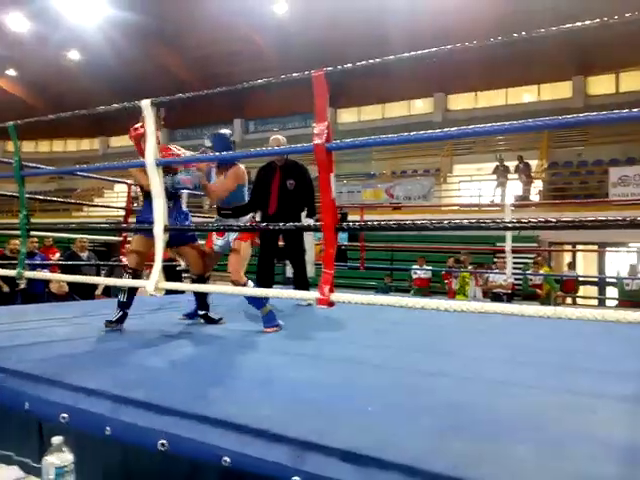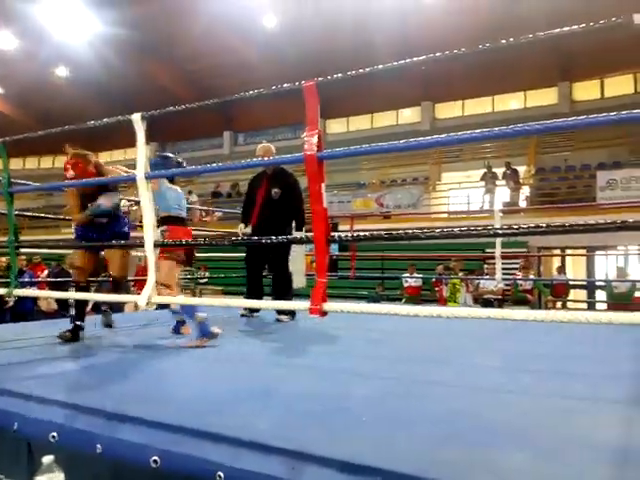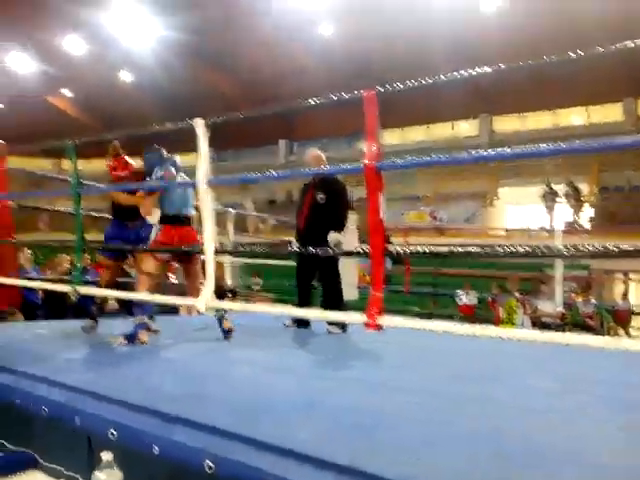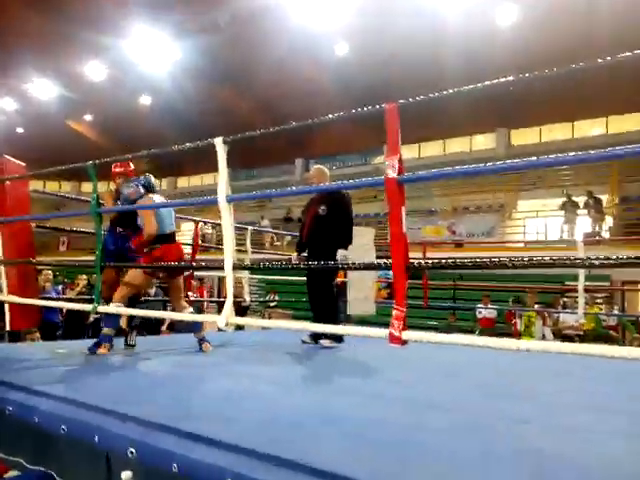
dt=0.4s
person 1, frame 1
left shoulder: (171, 153)
right shoulder: (136, 167)
right elbow: (150, 187)
right wrist: (177, 181)
left hip: (177, 219)
right hip: (150, 219)
left knee: (200, 265)
right knee: (134, 262)
left ankle: (202, 310)
right ankle: (122, 312)
person 1, frame 2
left shoulder: (106, 175)
right shoulder: (74, 190)
right elbow: (76, 219)
right wrist: (91, 212)
left hip: (115, 231)
right hip: (89, 232)
left knee: (119, 273)
right knee: (80, 275)
left ankle: (107, 308)
right ankle: (77, 325)
person 1, frame 3
left shoulder: (139, 176)
right shoulder: (114, 190)
right elbow: (132, 201)
left hip: (141, 232)
right hip: (119, 234)
right knee: (107, 278)
left ankle: (144, 318)
right ankle: (94, 318)
person 1, frame 4
left shoulder: (141, 195)
right shoulder: (111, 195)
right elbow: (112, 213)
right wrist: (124, 198)
right hip: (114, 243)
right knee: (108, 290)
person 2, frame 1
left shoulder: (237, 170)
right shoulder: (211, 167)
left elbow: (216, 195)
left wrist: (200, 178)
left hip: (240, 226)
right hip: (222, 225)
left knee: (236, 276)
left ankle: (270, 316)
person 2, frame 2
left shoulder: (155, 183)
right shoulder: (178, 191)
left hip: (171, 236)
right hip: (183, 235)
left knee: (166, 289)
right knee: (161, 284)
left ankle: (205, 328)
right ankle: (181, 323)
person 2, frame 3
left shoulder: (163, 178)
right shoulder: (185, 180)
left hip: (168, 235)
right hip: (188, 236)
left knee: (145, 281)
right knee: (196, 287)
right ankle: (224, 322)
person 2, frame 4
left shoulder: (143, 202)
right shoulder: (162, 201)
left elbow: (151, 230)
left wrist: (138, 243)
left hip: (157, 253)
right hip: (174, 252)
left knee: (120, 296)
right knee: (179, 302)
left ankle: (104, 343)
right ankle: (202, 340)
person 3, frame 1
left shoulder: (298, 170)
right shoulder: (264, 171)
left elbow: (308, 193)
right elbow: (255, 194)
left wrist: (309, 215)
right wrist: (251, 213)
left hip: (292, 220)
right hip: (269, 220)
left knee: (297, 256)
right knee: (265, 257)
person 3, frame 2
left shoulder: (287, 178)
right shoulder: (256, 180)
left elbow: (297, 204)
right elbow: (248, 203)
left wrist: (299, 229)
right wrist: (244, 222)
left hip: (280, 231)
right hip: (259, 231)
left knee: (279, 268)
right knee: (252, 265)
left ankle: (284, 309)
person 3, frame 3
left shoulder: (334, 185)
right shoulder: (306, 188)
left elbow: (342, 209)
left wrist: (336, 230)
right wrist: (298, 237)
left hip: (325, 240)
right hip: (307, 241)
left knee: (330, 279)
right knee: (302, 278)
left ankle: (337, 321)
right ankle: (300, 318)
person 3, frame 4
left shoulder: (338, 197)
right shoulder: (312, 202)
left elbow: (346, 223)
right elbow: (305, 228)
left wrist: (342, 247)
right wrist: (299, 250)
left hip: (329, 252)
right hip: (314, 253)
left knee: (324, 291)
right knee: (315, 292)
left ankle: (332, 334)
right ankle: (318, 332)
